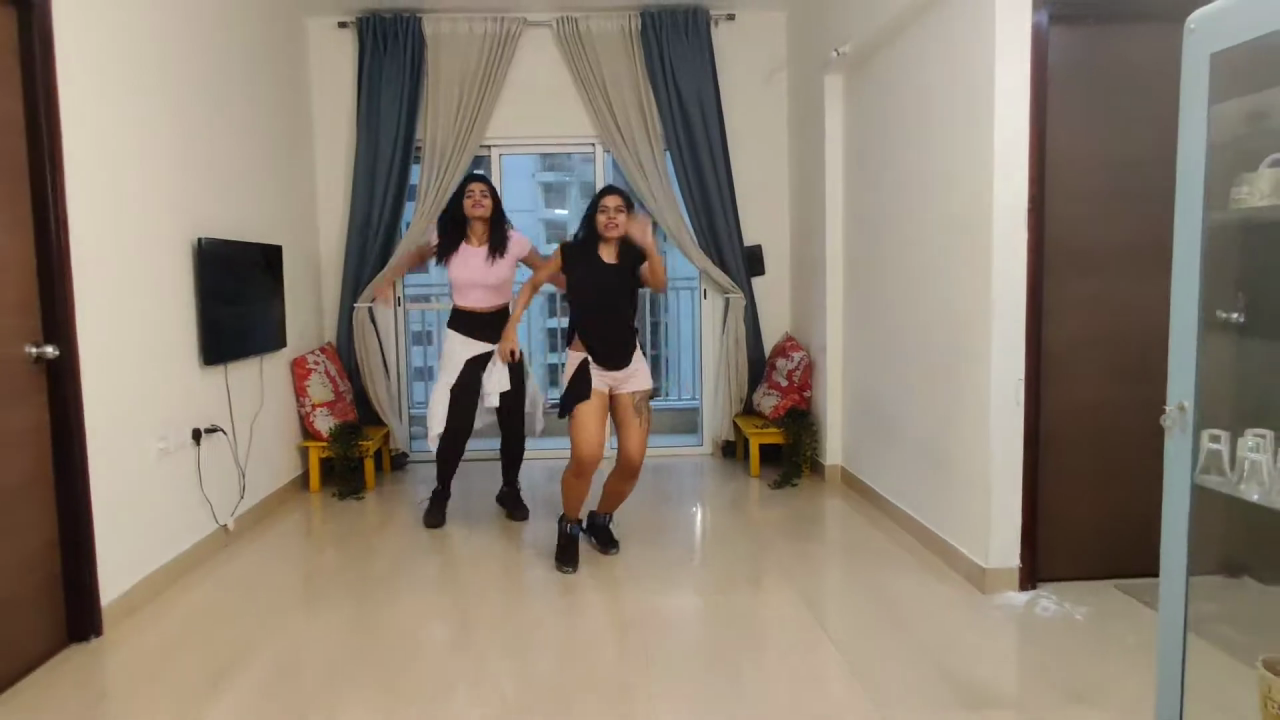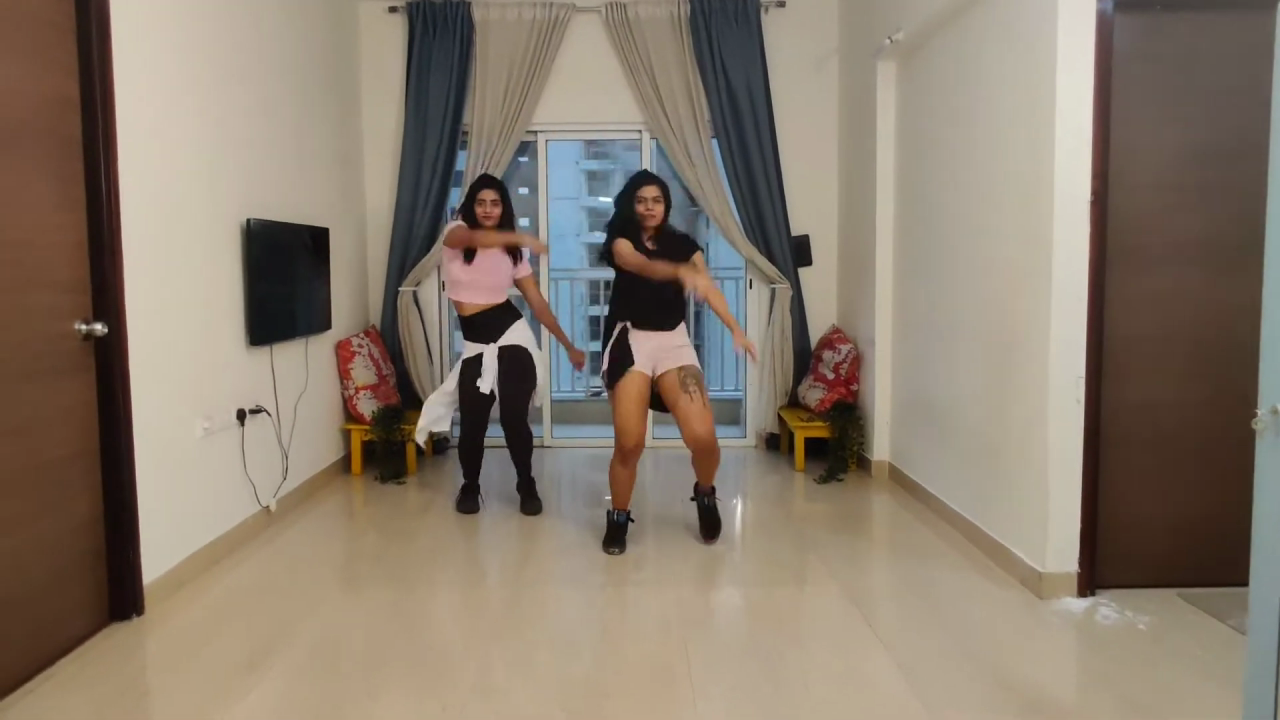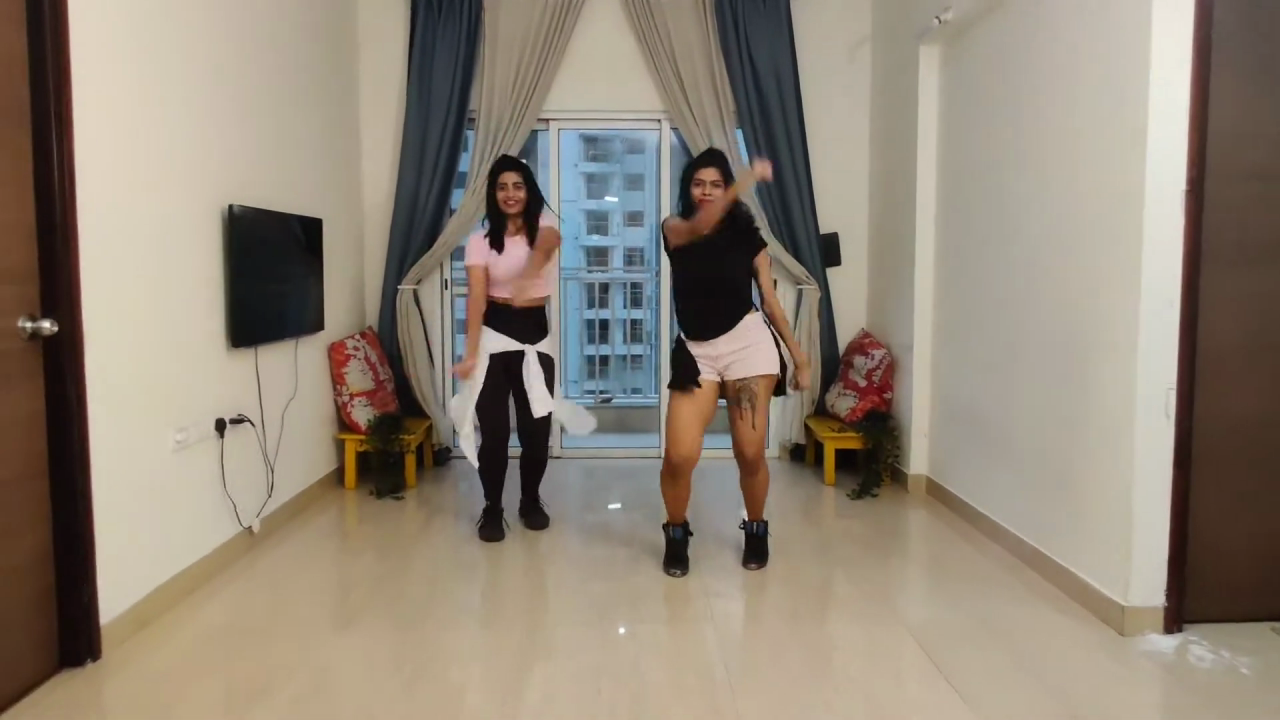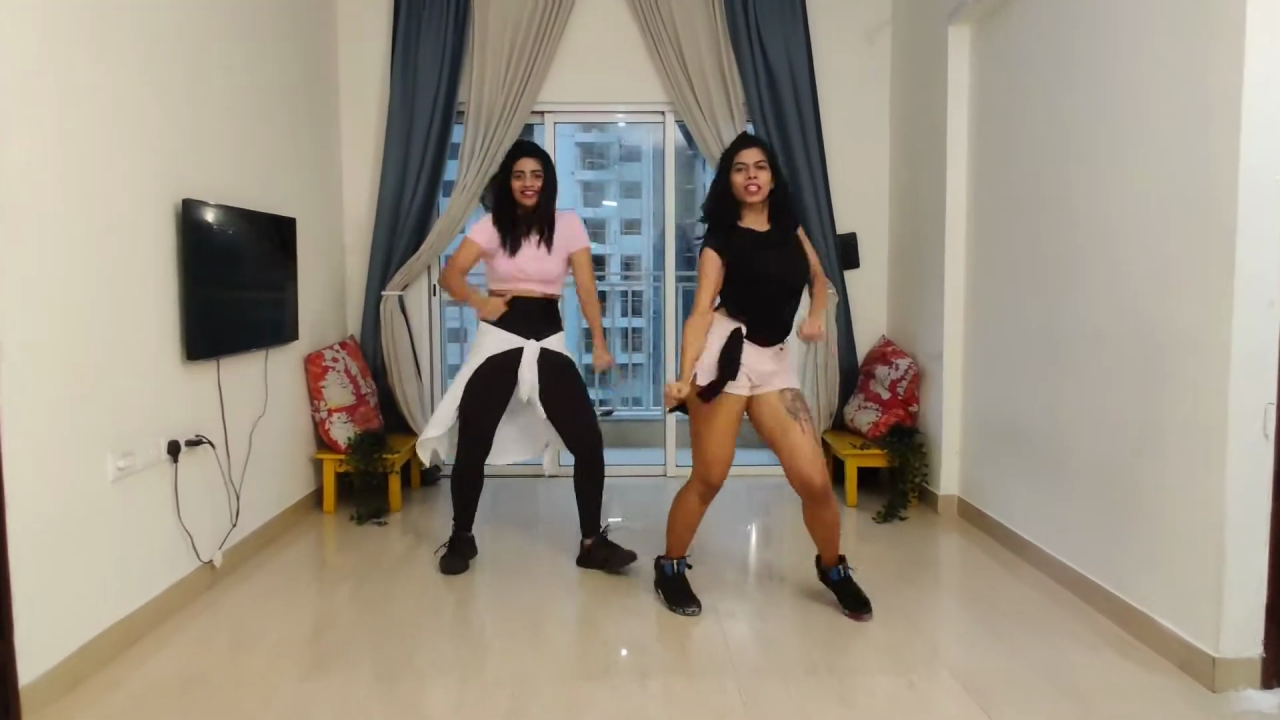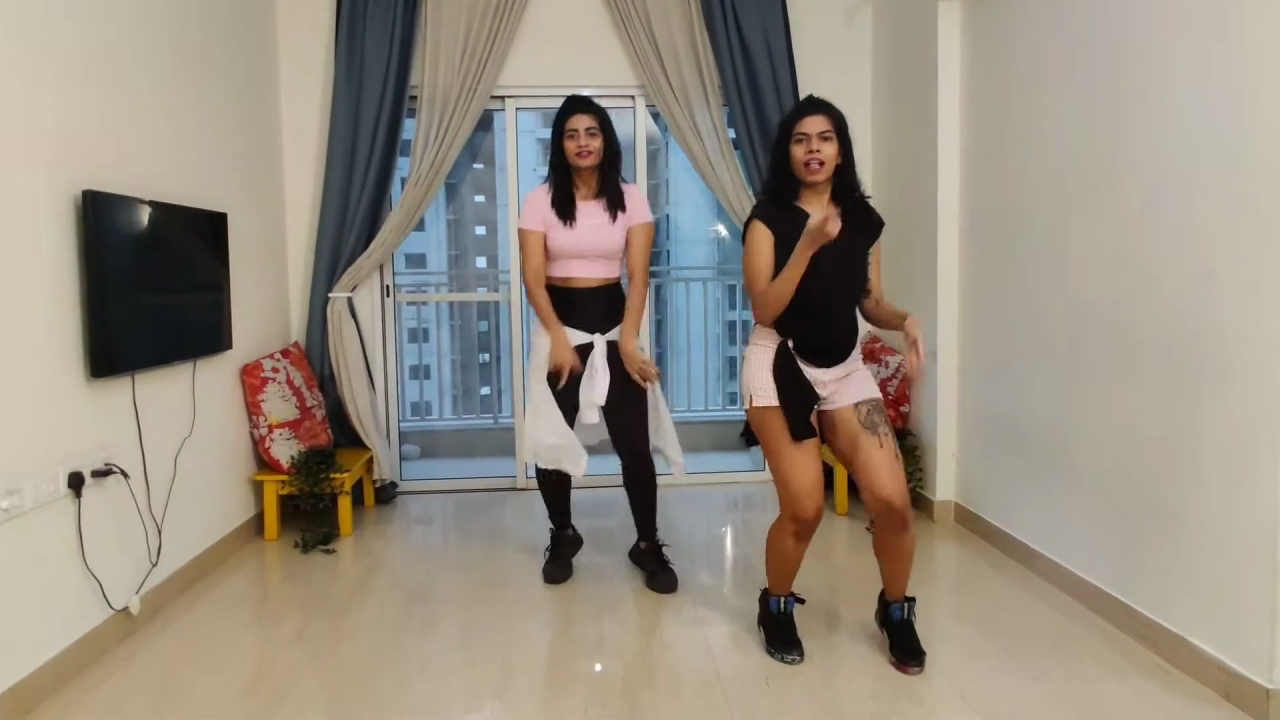
dt=0.7s
person 1, frame 1
left shoulder: (636, 259)
right shoulder: (572, 254)
left elbow: (659, 284)
right elbow: (533, 284)
left wrist: (648, 244)
right wrist: (511, 325)
left hip: (630, 367)
right hip: (587, 366)
left knee: (633, 458)
right knee: (585, 457)
left ankle: (601, 520)
right ankle: (569, 527)
person 1, frame 2
left shoulder: (686, 244)
right shoulder: (621, 242)
left elbow: (707, 289)
right elbow: (634, 264)
left wrist: (736, 330)
right wrist: (680, 272)
left hip: (676, 344)
right hip: (633, 343)
left knee: (702, 438)
right knee: (628, 445)
left ankle: (705, 495)
right ankle: (618, 517)
person 1, frame 3
left shoulder: (748, 238)
right shoulder: (676, 230)
left elbow: (771, 303)
right elbow: (699, 226)
left wrist: (798, 354)
right wrist: (742, 185)
left hip: (747, 345)
right hip: (695, 352)
left knee: (751, 454)
right knee: (680, 457)
left ankle: (756, 530)
right ankle: (677, 533)
person 1, frame 4
left shoulder: (790, 224)
right shoulder: (719, 239)
left elbow: (818, 279)
right elbow: (701, 311)
left wrist: (818, 311)
right wrist: (685, 374)
left hip: (778, 361)
right hip: (725, 354)
left knee: (814, 481)
right knee: (708, 477)
left ankle: (834, 569)
right ankle: (670, 568)
person 1, frame 5
left shoulder: (863, 220)
right shoulder: (768, 218)
left elbow: (870, 302)
right elbow: (765, 310)
left wrist: (905, 322)
right wrist: (809, 244)
left hip: (845, 369)
right hip: (778, 366)
left knee: (892, 502)
right knee: (805, 509)
left ankle: (896, 609)
right ankle: (776, 608)
person 2, frame 1
left shoulder: (512, 241)
right shoulder: (447, 241)
left elbow: (545, 268)
right elbow: (420, 253)
right wrist: (394, 276)
left hip: (504, 337)
right hip: (463, 340)
left knee: (513, 425)
right knee: (457, 426)
left ankle: (510, 491)
right ankle: (440, 495)
person 2, frame 2
left shoulder: (515, 254)
right shoulder: (455, 235)
left elbow: (537, 303)
right elbow: (469, 238)
left wrist: (568, 345)
right wrist: (511, 238)
left hip: (512, 335)
right hip: (476, 342)
left knee: (515, 419)
right knee: (472, 425)
left ankle: (526, 484)
right ankle: (470, 486)
person 2, frame 3
left shoulder: (543, 226)
right shoulder: (480, 241)
left elbow: (547, 245)
right elbow: (476, 298)
left wrist: (530, 271)
right wrist: (471, 353)
left hip: (536, 338)
right hip: (494, 338)
left knee: (537, 437)
right knee: (494, 434)
left ankle: (530, 502)
right ankle: (492, 509)
person 2, frame 4
left shoulder: (565, 226)
right shoulder: (491, 225)
left elbow: (587, 284)
right elbow: (451, 273)
left wrist: (599, 340)
right wrist: (478, 299)
left hip: (550, 338)
right hip: (499, 340)
left knee: (588, 442)
right knee: (472, 447)
left ankle: (593, 540)
right ankle: (461, 537)
person 2, frame 5
left shoulder: (630, 199)
right shoulder: (541, 201)
left elbow: (639, 276)
right elbow: (534, 281)
left wrist: (631, 338)
right wrist: (558, 340)
left hip: (616, 326)
right hip: (560, 326)
left knee: (635, 447)
right knee: (550, 445)
left ankle: (648, 545)
right ankle: (562, 536)
